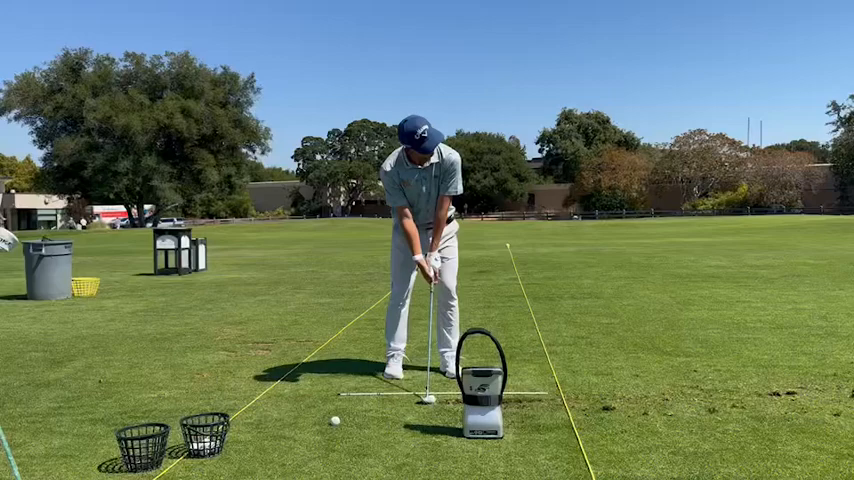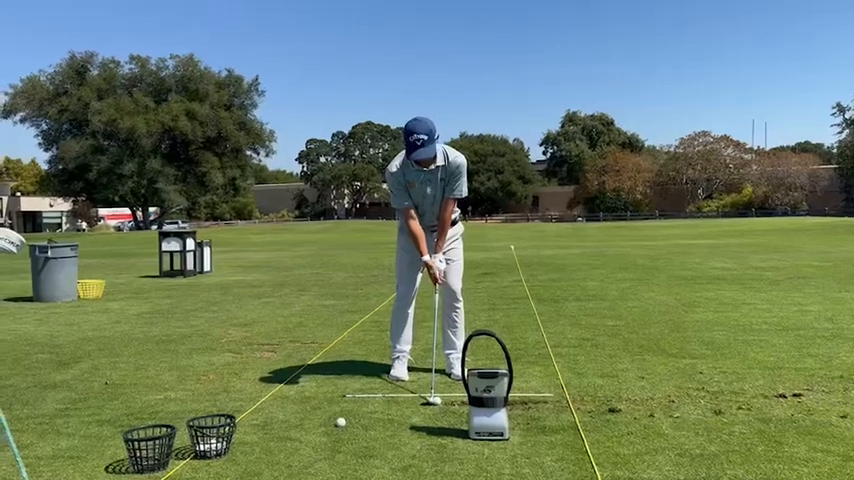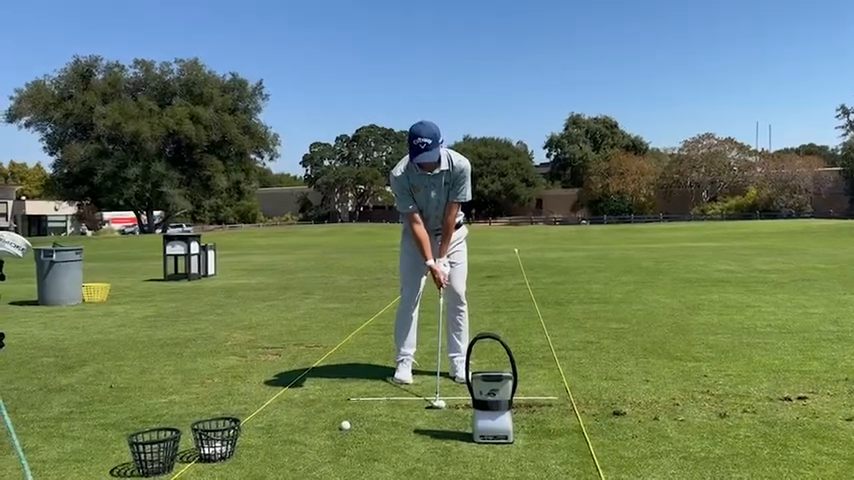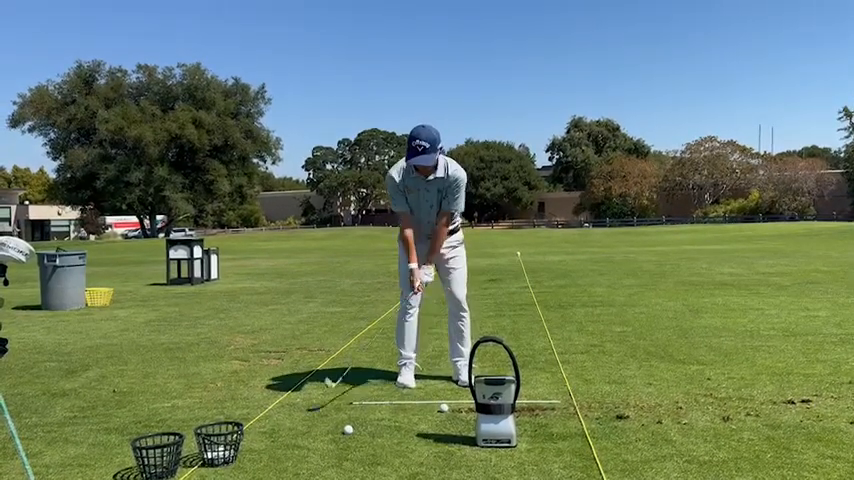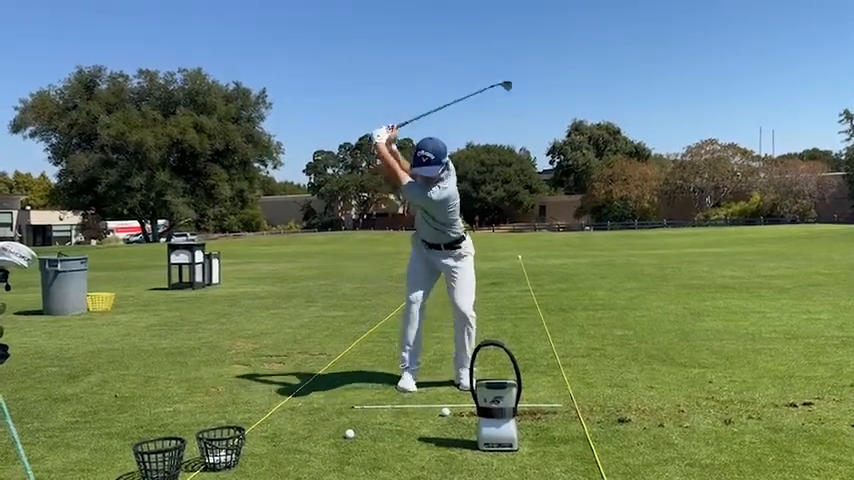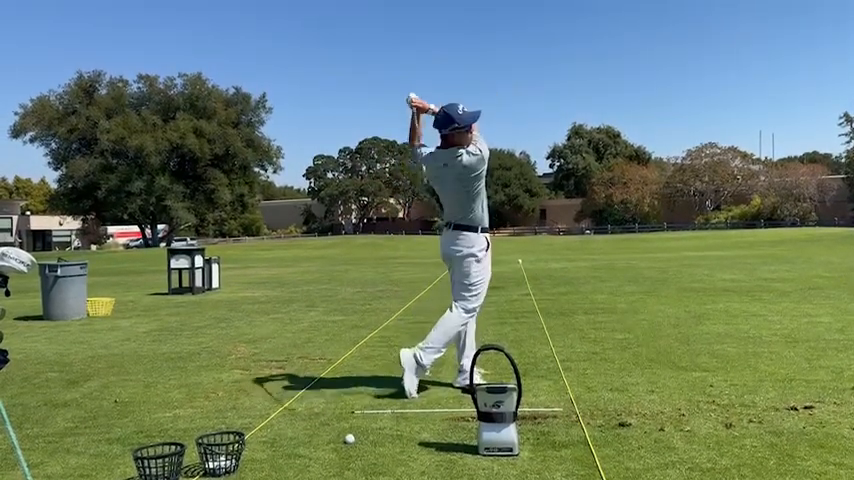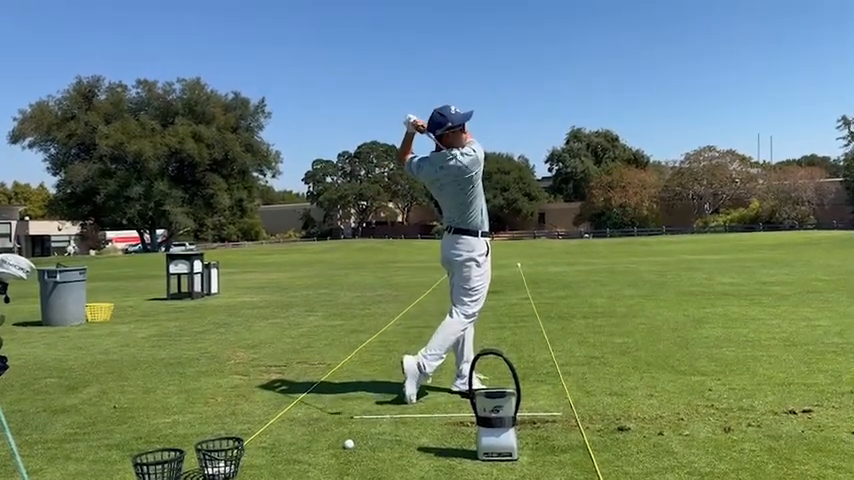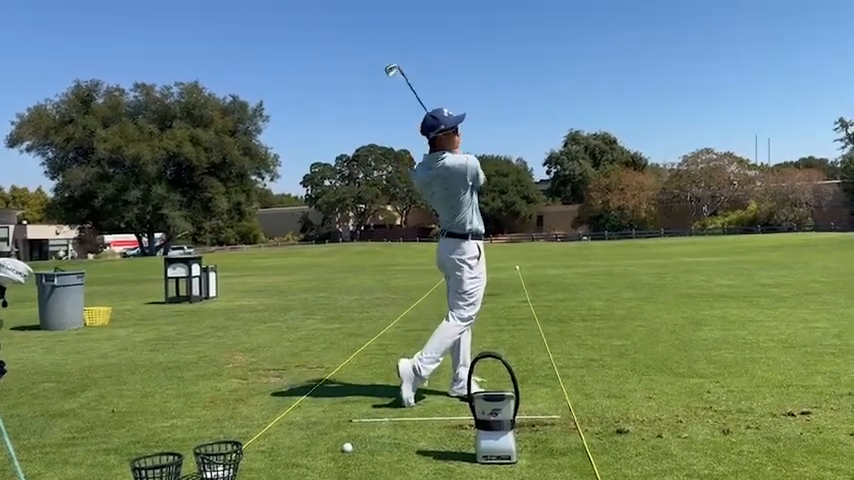
dt=0.7s
person 1, frame 1
left shoulder: (450, 159)
right shoulder: (390, 169)
left elbow: (443, 208)
right elbow: (404, 216)
left wrist: (434, 251)
right wrist: (418, 257)
left hip: (443, 229)
right hip: (407, 231)
left knee: (448, 292)
right knee: (400, 293)
left ankle: (449, 357)
right ankle: (394, 357)
person 1, frame 2
left shoulder: (455, 161)
right shoulder: (396, 171)
left elbow: (447, 210)
right elbow: (410, 217)
left wrist: (438, 252)
right wrist: (426, 258)
left hip: (448, 231)
right hip: (411, 233)
left knee: (453, 294)
right knee: (405, 295)
left ankle: (455, 359)
right ankle: (399, 359)
person 1, frame 3
left shoulder: (460, 166)
right shoulder: (400, 175)
left elbow: (451, 214)
right elbow: (415, 221)
left wrist: (442, 257)
right wrist: (430, 262)
left hip: (452, 235)
right hip: (415, 236)
left knee: (457, 297)
right knee: (409, 298)
left ankle: (459, 362)
right ankle: (404, 361)
person 1, frame 4
left shoulder: (455, 175)
right shoulder: (396, 176)
left elbow: (443, 223)
right elbow: (406, 223)
left wrist: (431, 264)
right wrist: (413, 265)
left hip: (448, 240)
right hip: (413, 241)
left knee: (458, 302)
right knee: (409, 302)
left ankle: (461, 366)
right ankle: (406, 365)
person 1, frame 5
left shoulder: (441, 193)
right shoulder: (426, 167)
left elbow: (403, 183)
right elbow: (409, 175)
left wrist: (382, 151)
right wrist: (390, 147)
left hip: (455, 252)
right hip: (424, 247)
left knee: (463, 310)
right knee: (413, 304)
left ankle: (464, 370)
right ankle: (409, 369)
person 1, frame 6
left shoulder: (430, 160)
right shoulder: (477, 157)
left elbow: (415, 144)
right elbow: (473, 135)
left wrist: (416, 114)
right wrist: (433, 110)
left hip: (452, 238)
right hip: (473, 242)
left knee: (465, 305)
right knee: (466, 309)
left ankle: (466, 374)
right ankle: (419, 359)
person 1, frame 7
left shoulder: (426, 166)
right shoulder: (471, 159)
left elbow: (403, 158)
right elbow: (469, 141)
left wrist: (411, 131)
right wrist: (434, 129)
left hip: (452, 241)
right hip: (473, 245)
left knee: (463, 310)
right knee: (464, 312)
left ankle: (465, 379)
right ankle: (421, 365)
person 1, frame 8
left shoulder: (420, 172)
right shoulder: (465, 164)
right elbow: (480, 181)
left wrist: (449, 152)
left hip: (448, 245)
right hip: (466, 248)
left knee: (461, 315)
right knee: (460, 317)
left ankle: (462, 382)
right ankle: (417, 369)
